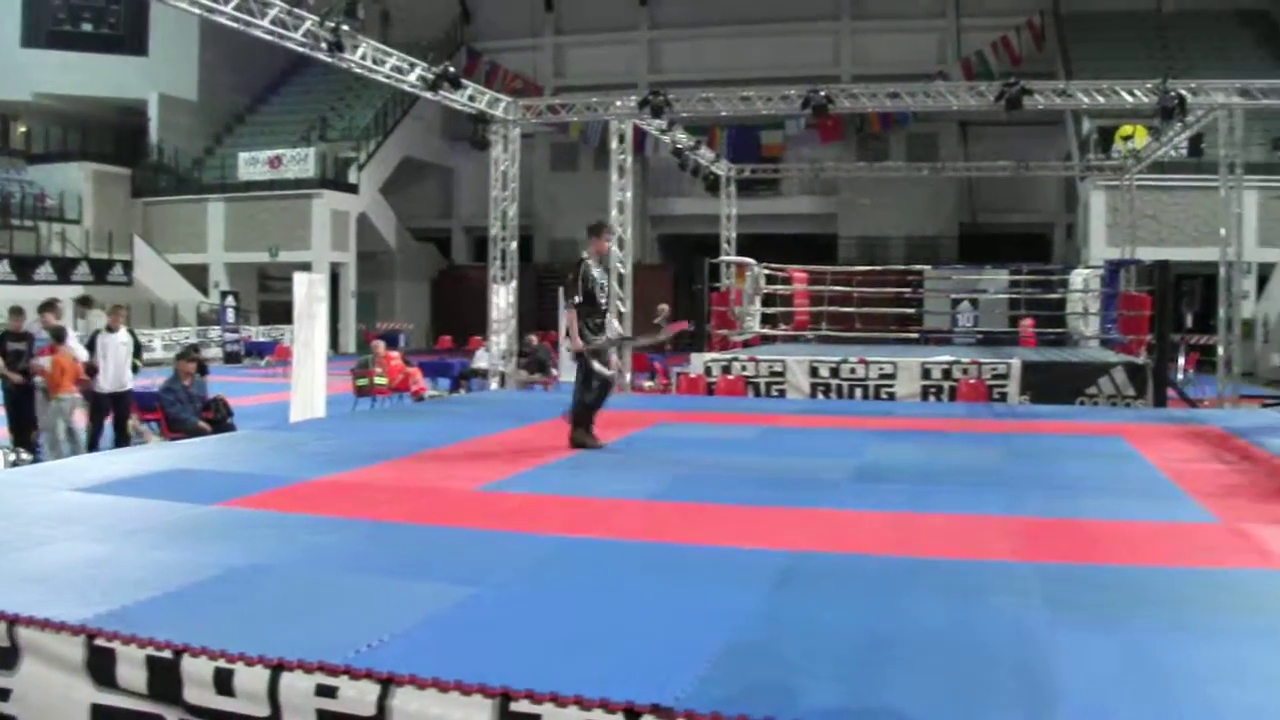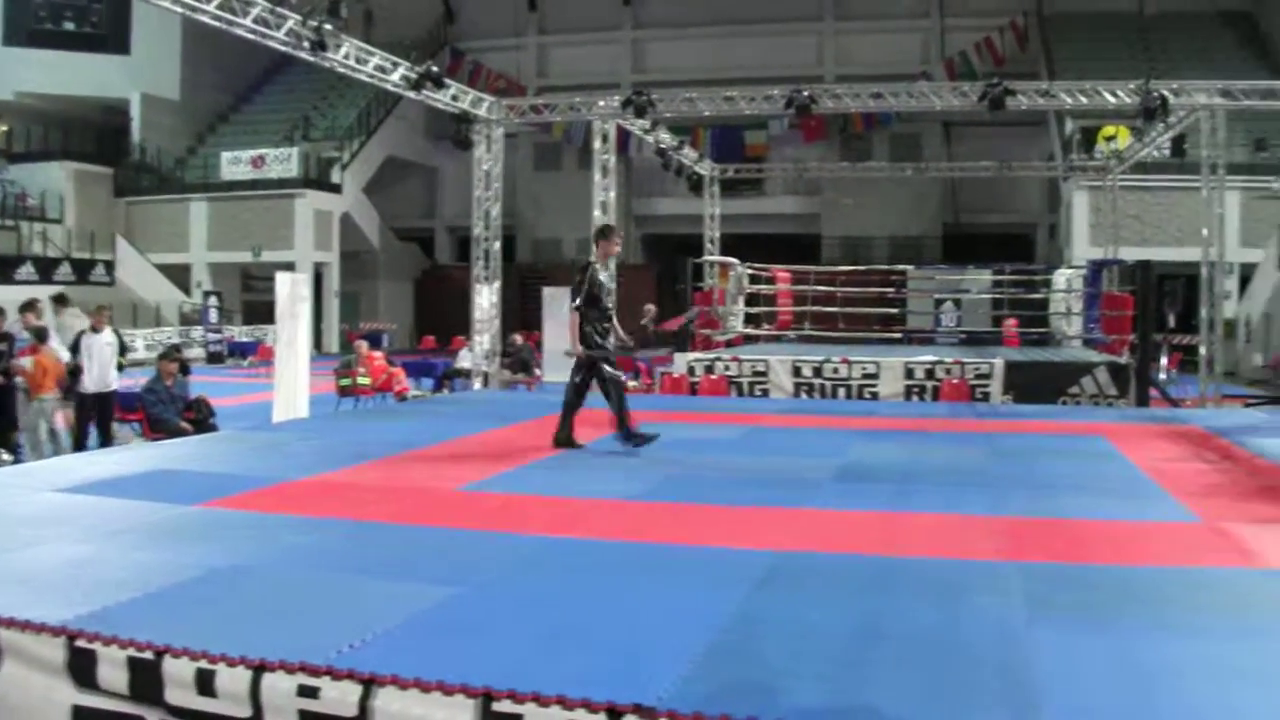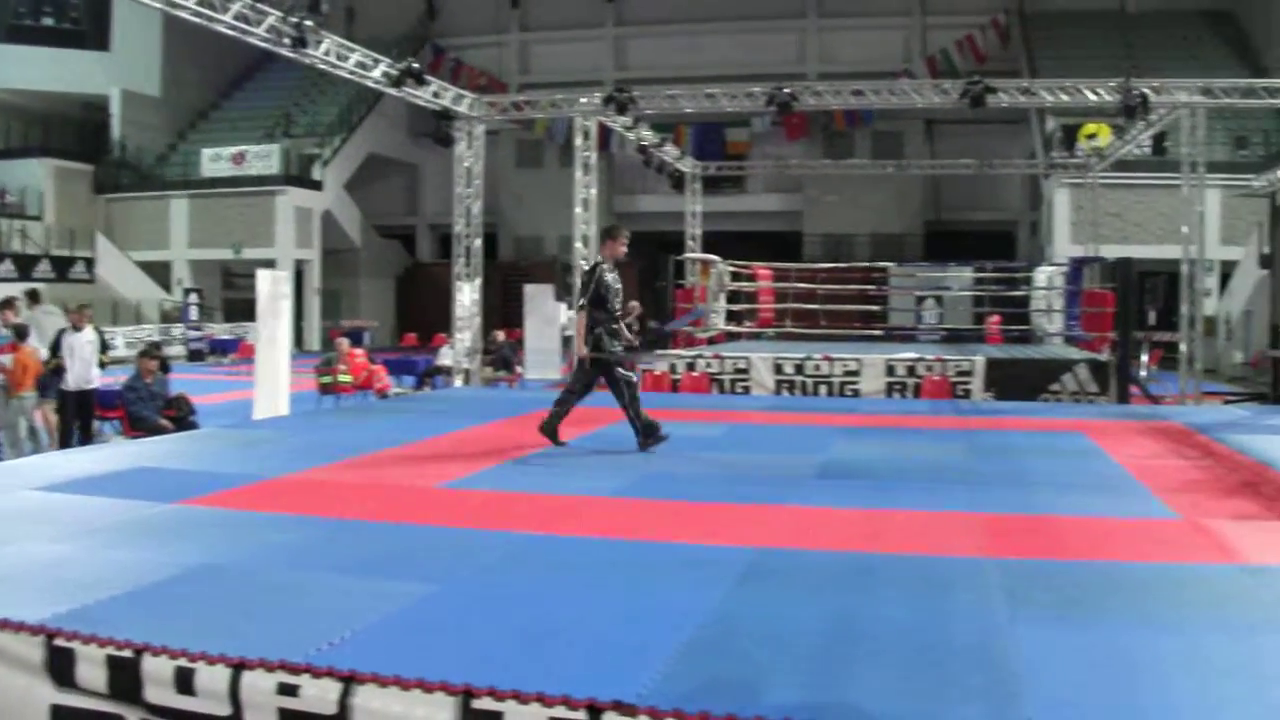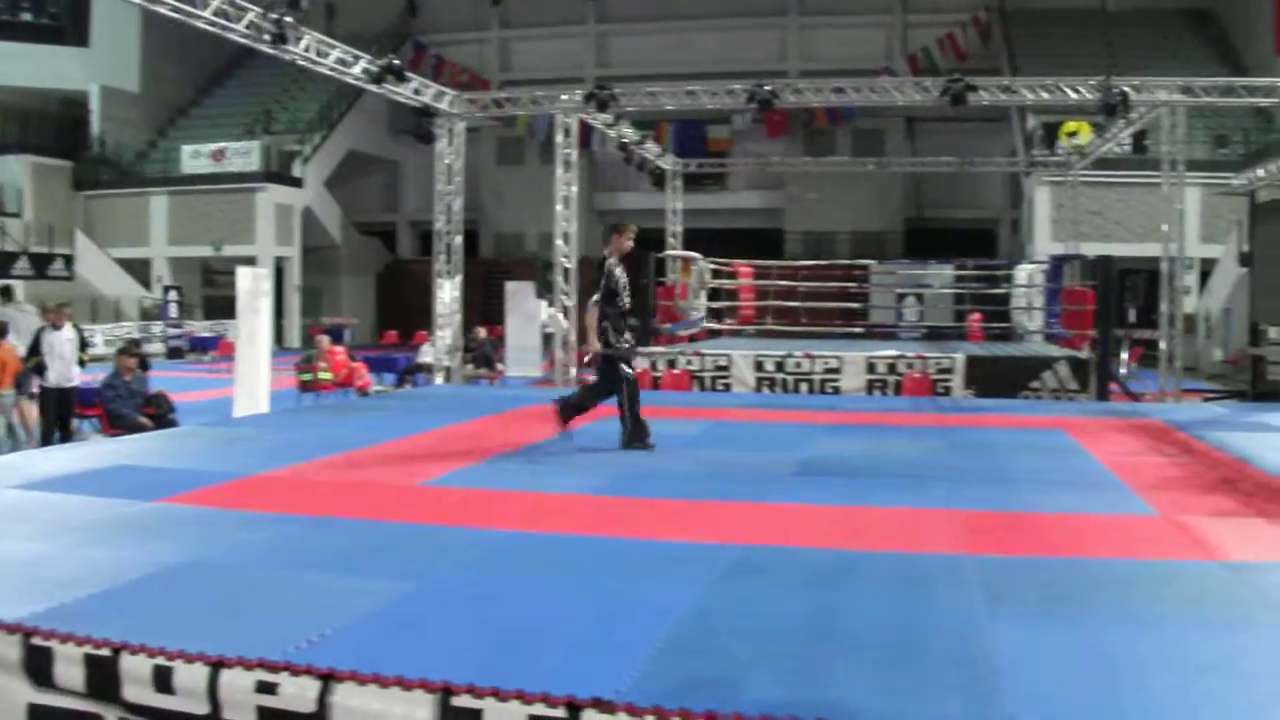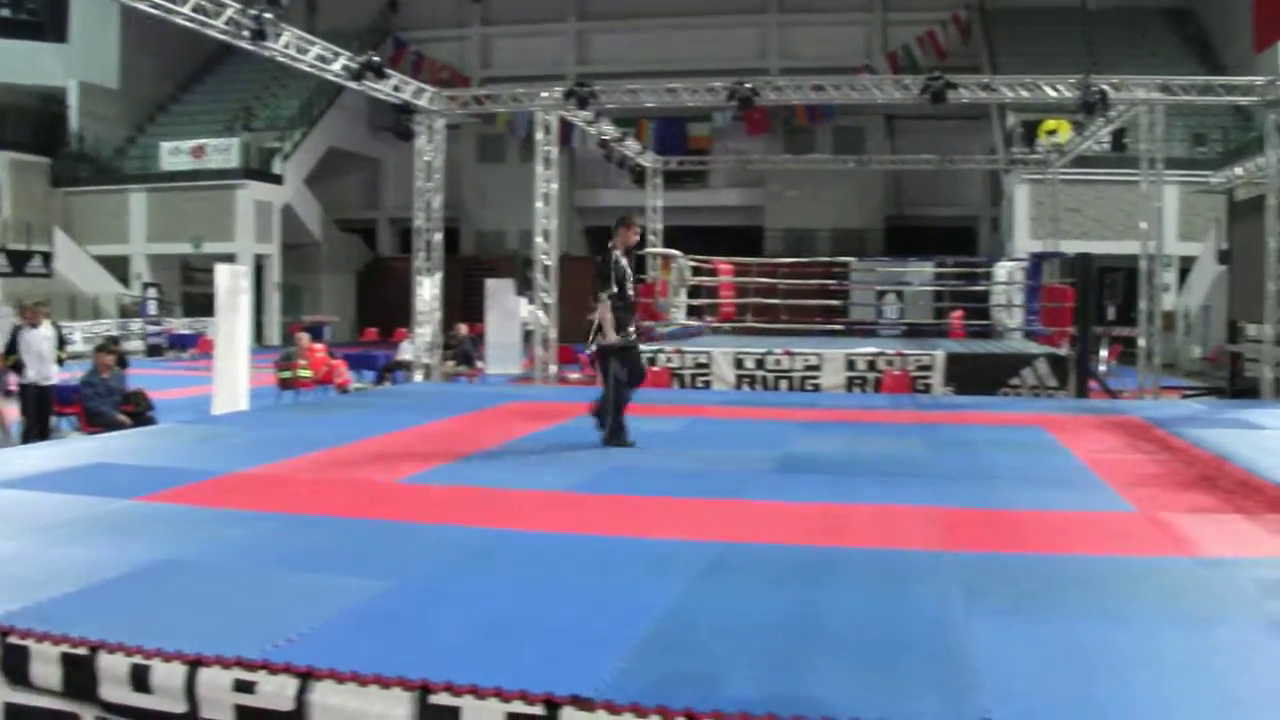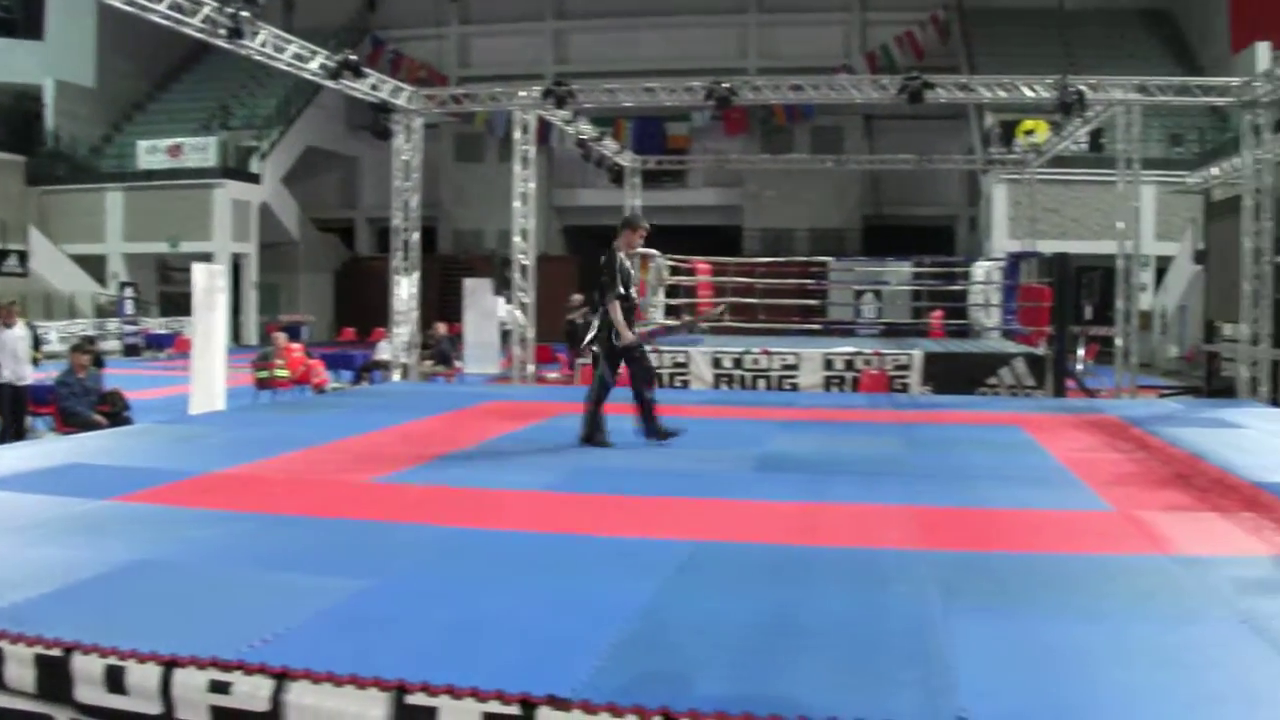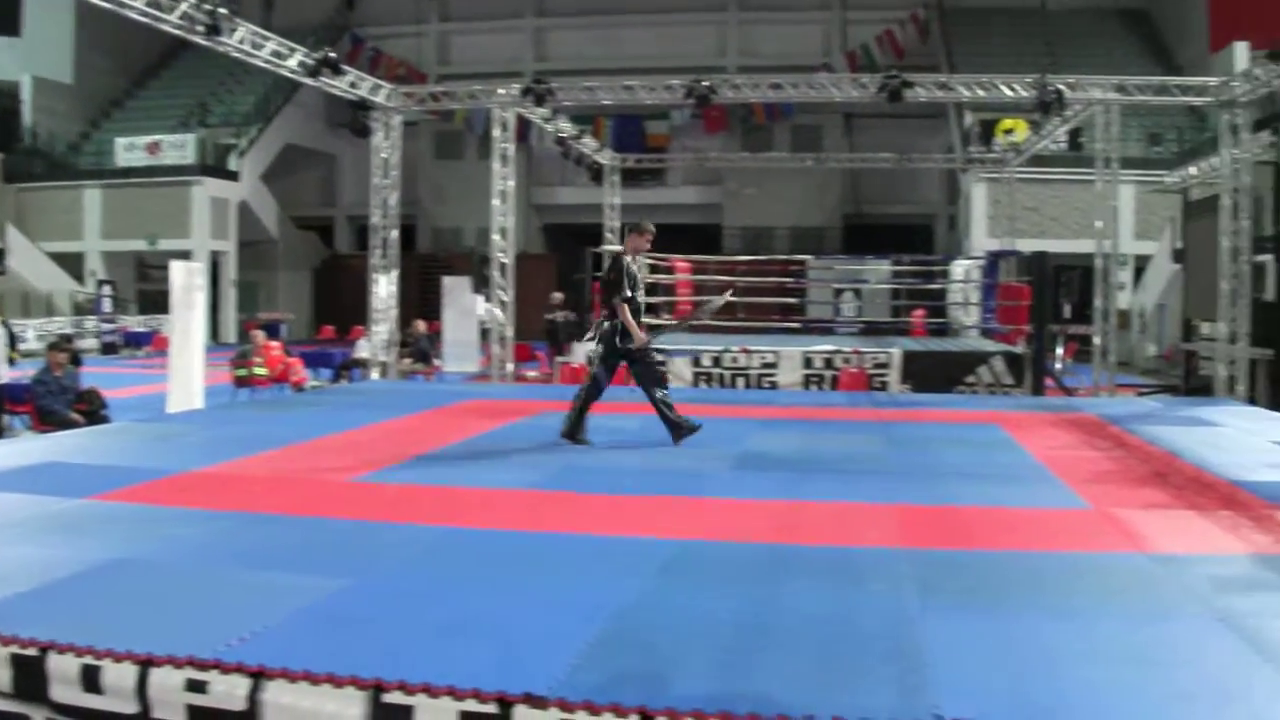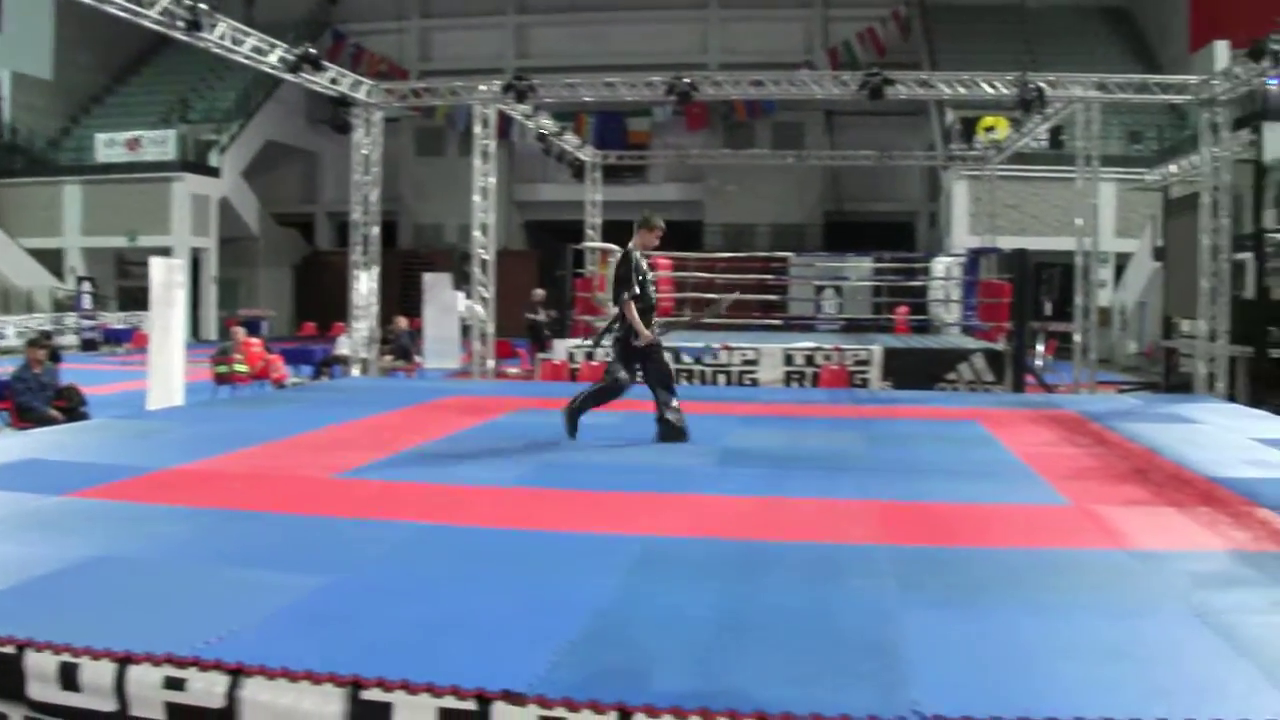
dt=0.1s
person 1, frame 1
left shoulder: (598, 267)
right shoulder: (582, 268)
right elbow: (571, 306)
left wrist: (606, 331)
right wrist: (575, 337)
left hip: (596, 335)
right hip: (585, 336)
left knee: (587, 383)
right knee: (602, 381)
left ankle: (581, 433)
right ankle: (581, 430)
person 1, frame 2
left shoulder: (601, 270)
right shoulder: (588, 271)
right elbow: (575, 308)
left wrist: (620, 334)
right wrist: (575, 341)
left hip: (600, 337)
right hip: (591, 339)
left knee: (579, 386)
right knee: (615, 383)
left ankle: (563, 435)
right ankle: (627, 434)
person 1, frame 3
left shoulder: (611, 271)
right shoulder: (597, 272)
right elbow: (583, 309)
left wrist: (626, 334)
right wrist: (580, 344)
left hip: (609, 339)
right hip: (599, 341)
left knee: (580, 385)
right knee: (626, 384)
left ankle: (550, 424)
right ankle: (646, 434)
person 1, frame 4
left shoulder: (617, 265)
right shoulder: (606, 266)
right elbow: (594, 305)
left wrist: (625, 332)
right wrist: (593, 338)
left hip: (615, 335)
right hip: (607, 336)
left knee: (606, 384)
right knee: (626, 383)
left ankle: (567, 408)
right ankle: (633, 436)
person 1, frame 5
left shoulder: (621, 257)
right shoulder: (612, 258)
right elbow: (604, 298)
right wrist: (609, 332)
left hip: (622, 329)
right hip: (610, 330)
left knee: (635, 373)
right knee: (617, 380)
left ankle: (602, 410)
right ankle: (614, 433)
person 1, frame 6
left shoulder: (622, 259)
right shoulder: (614, 259)
right elbow: (611, 299)
right wrist: (623, 331)
left hip: (625, 331)
right hip: (613, 332)
left knee: (645, 375)
right knee: (603, 381)
left ankle: (651, 427)
right ankle: (591, 432)
person 1, frame 7
left shoulder: (630, 262)
right shoulder: (620, 263)
right elbow: (619, 303)
right wrist: (635, 331)
left hip: (630, 335)
right hip: (617, 334)
left knee: (654, 377)
right knee: (598, 381)
left ankle: (678, 426)
right ankle: (572, 428)
person 1, frame 8
left shoulder: (638, 259)
right shoulder: (629, 259)
right elbow: (626, 299)
right wrist: (641, 329)
left hip: (643, 330)
right hip: (632, 333)
left knee: (661, 377)
right knee: (620, 380)
left ankle: (671, 427)
right ankle: (575, 409)
